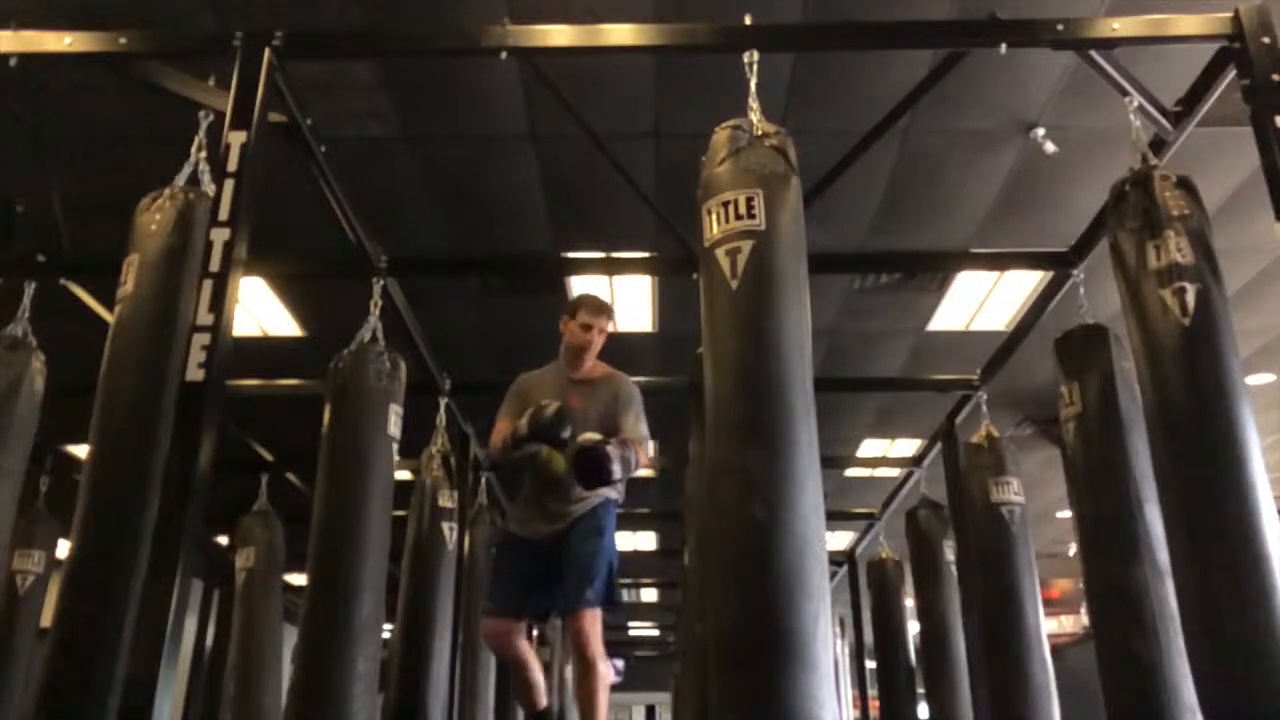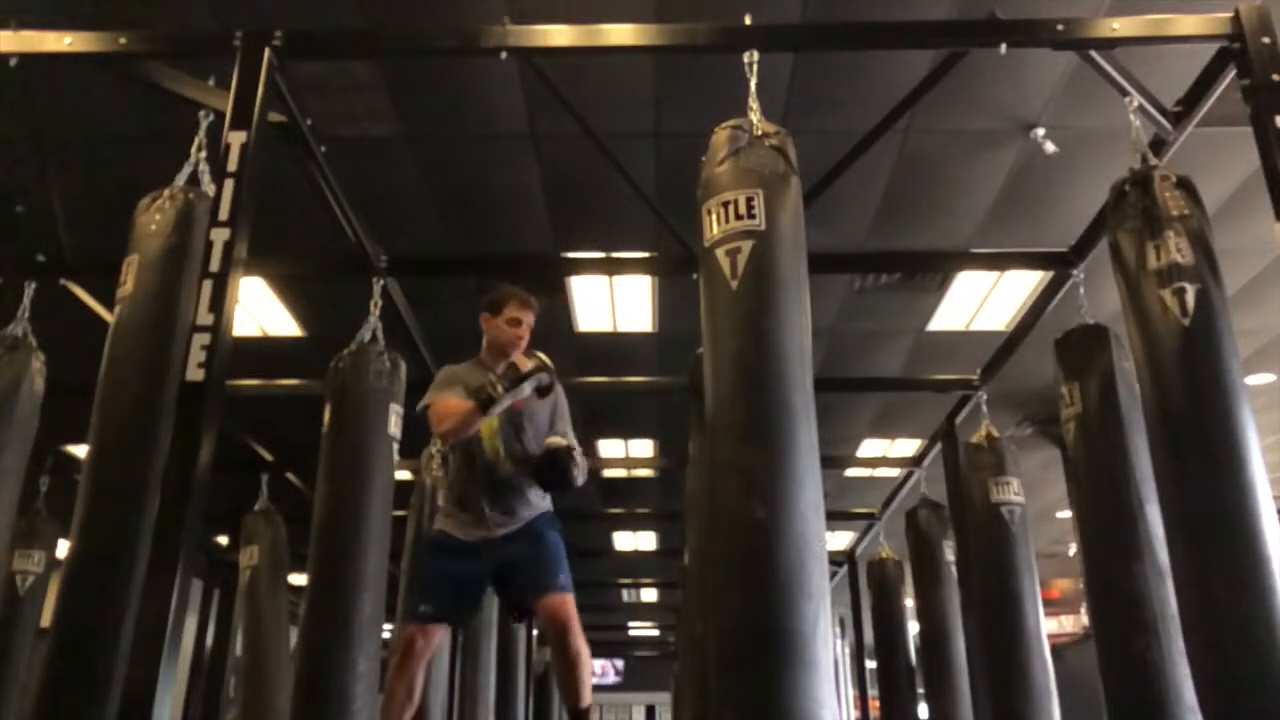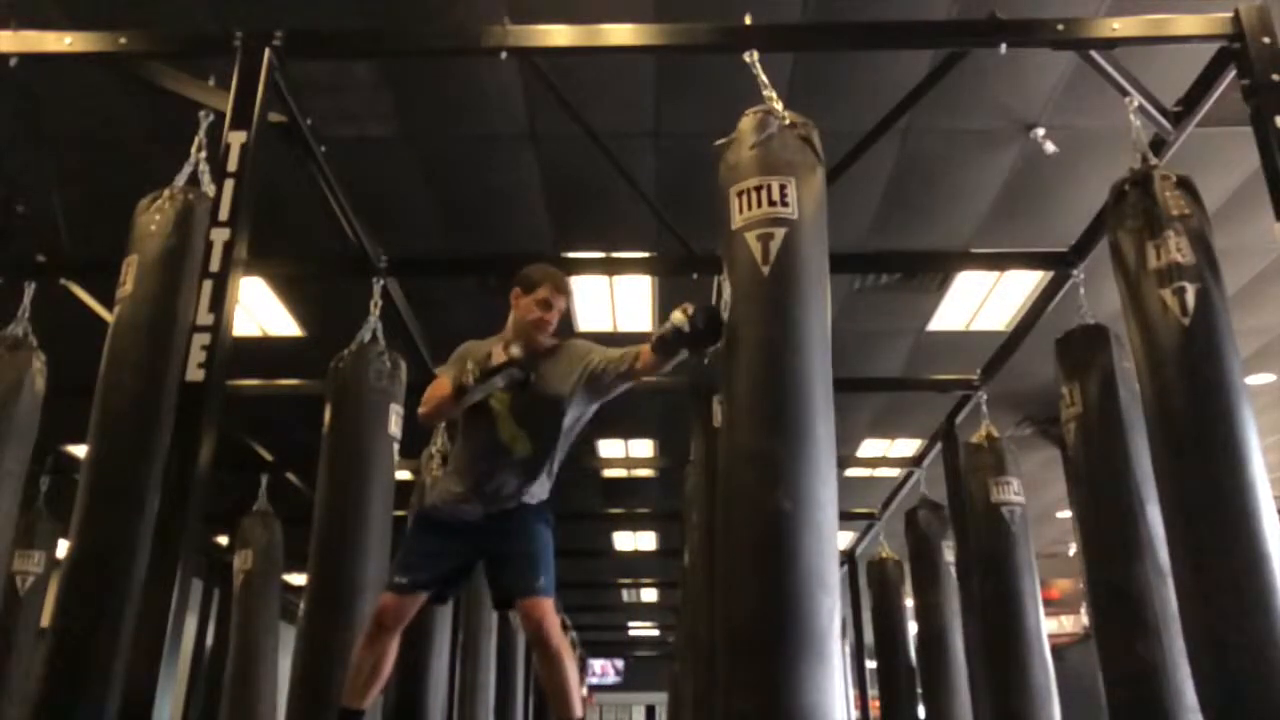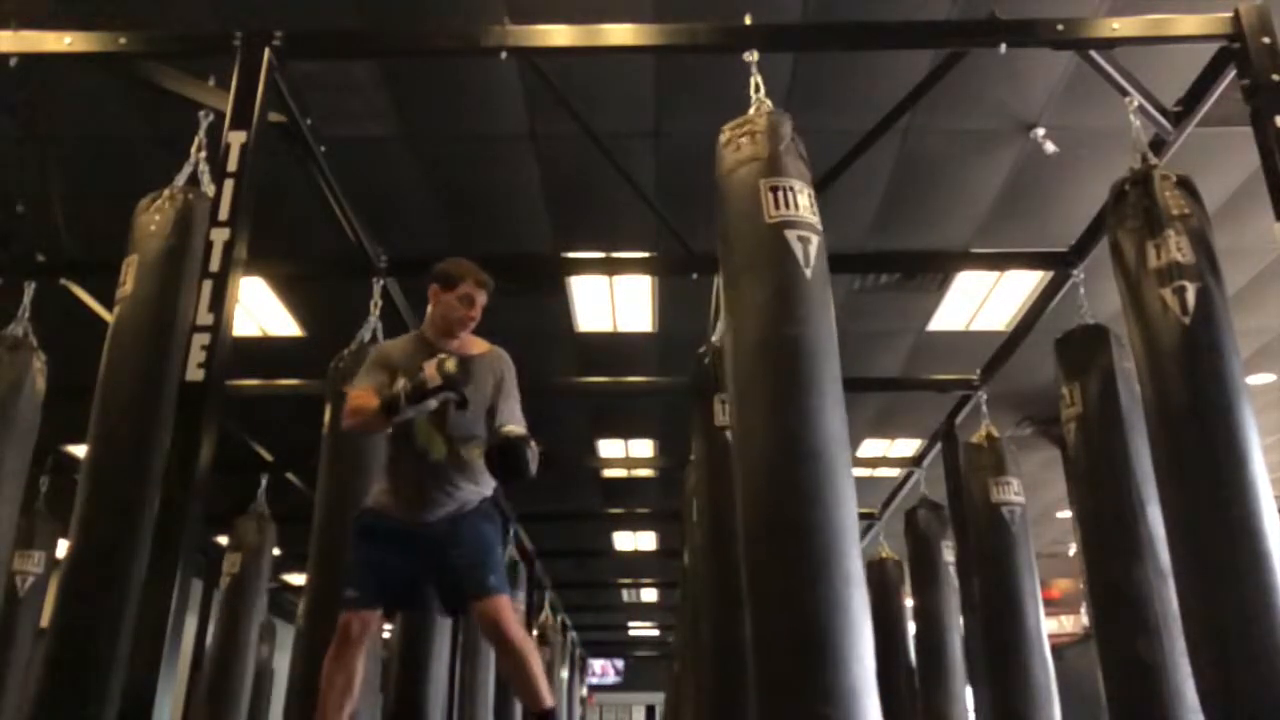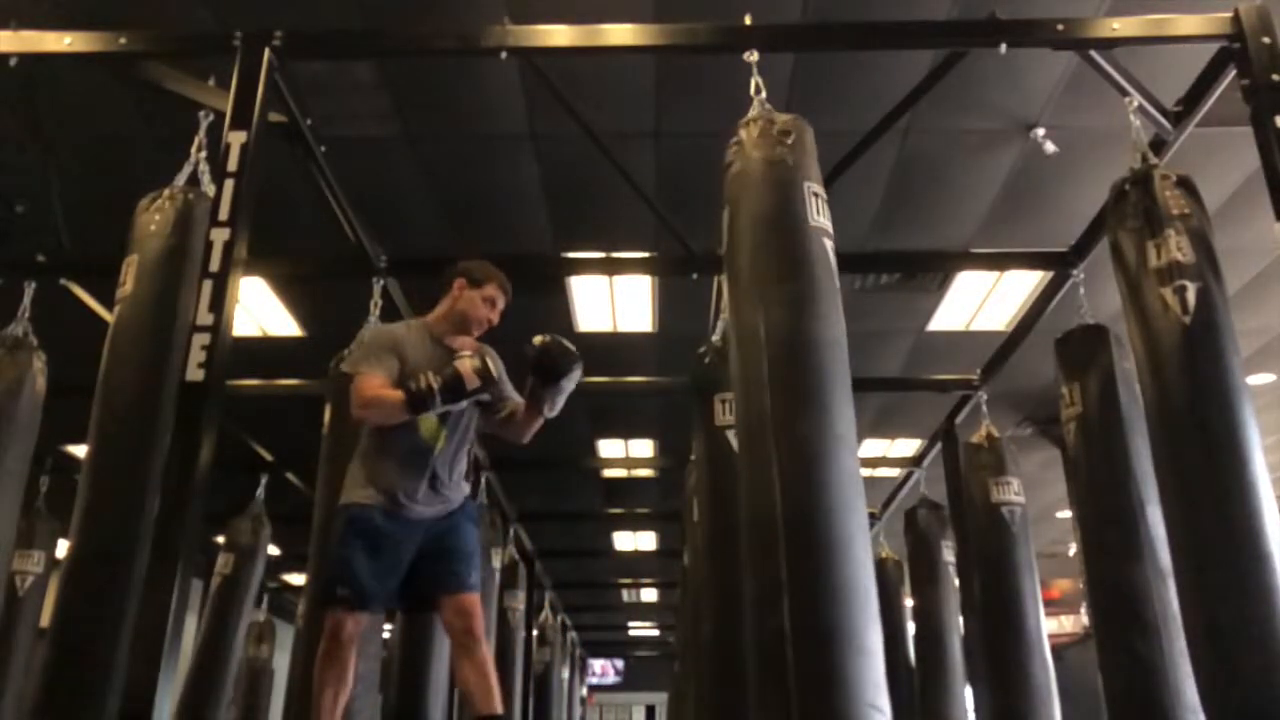
dt=0.7s
person 1, frame 1
left shoulder: (617, 386)
right shoulder: (529, 384)
left elbow: (640, 451)
right elbow: (496, 448)
left wrist: (616, 457)
right wrist: (525, 432)
left hip: (586, 514)
right hip: (526, 520)
left knee: (583, 630)
right knee: (498, 630)
person 1, frame 2
left shoulder: (547, 388)
right shoulder: (455, 377)
left elbow: (567, 455)
right elbow: (445, 427)
left wrist: (570, 461)
right wrist: (505, 387)
left hip: (527, 523)
right hip: (459, 527)
left knee: (565, 622)
right knee: (415, 642)
person 1, frame 3
left shoulder: (577, 359)
right shoulder: (472, 353)
left elbow: (644, 361)
right elbow: (428, 410)
left wrist: (683, 332)
right wrist: (482, 376)
left hip: (519, 510)
right hip: (452, 506)
left knee: (542, 624)
right knee: (388, 613)
person 1, frame 4
left shoulder: (495, 362)
right shoulder: (391, 354)
left elbow: (510, 429)
right elbow: (353, 417)
left wrist: (517, 449)
right wrist: (414, 393)
left hip: (465, 512)
right hip: (394, 513)
left knee: (501, 622)
right knee: (353, 628)
person 1, frame 5
left shoulder: (485, 361)
right shoulder: (390, 338)
left elbow: (518, 429)
right elbow: (365, 405)
left wrist: (549, 388)
right wrist: (442, 390)
left hip: (446, 511)
right hip: (377, 507)
left knee: (468, 623)
right knee: (342, 627)
